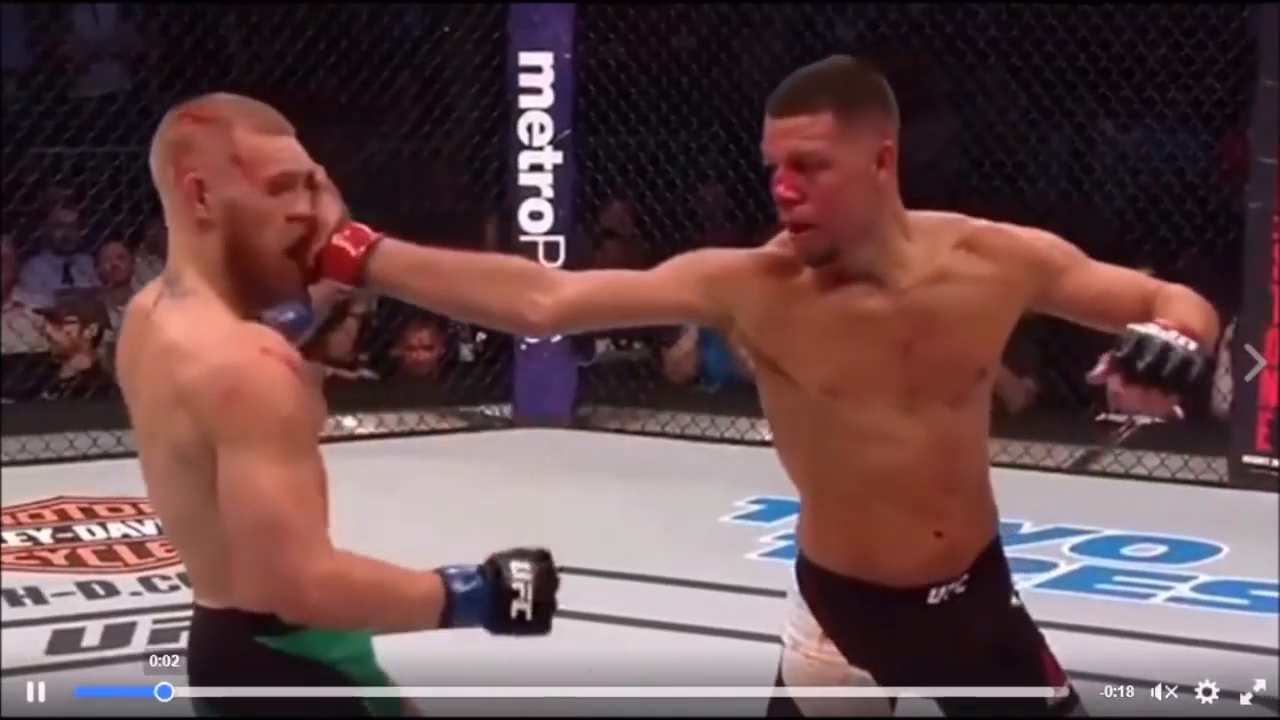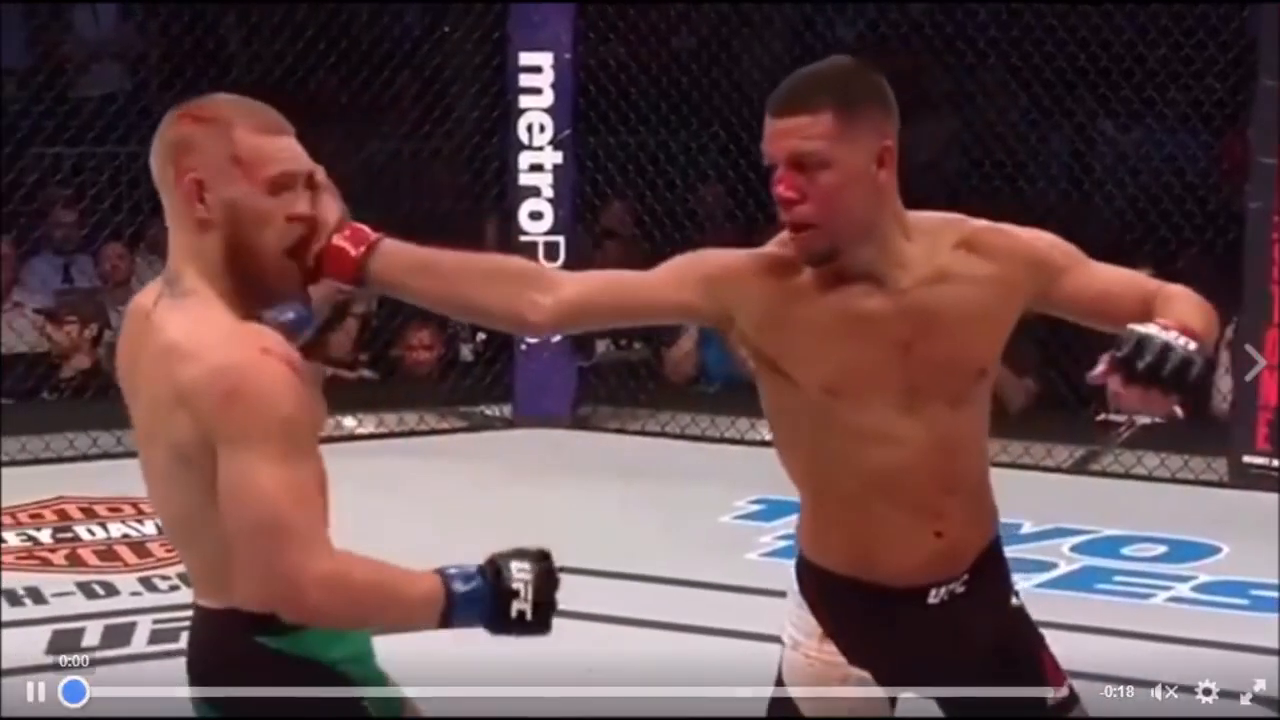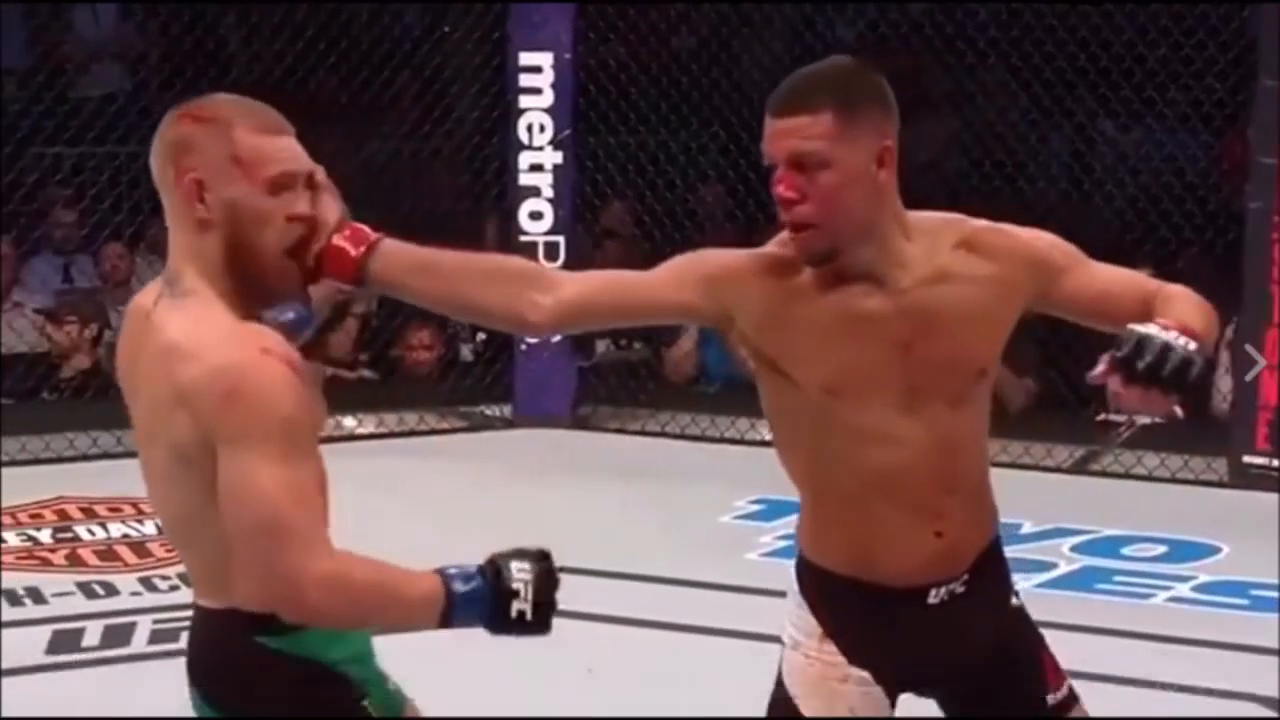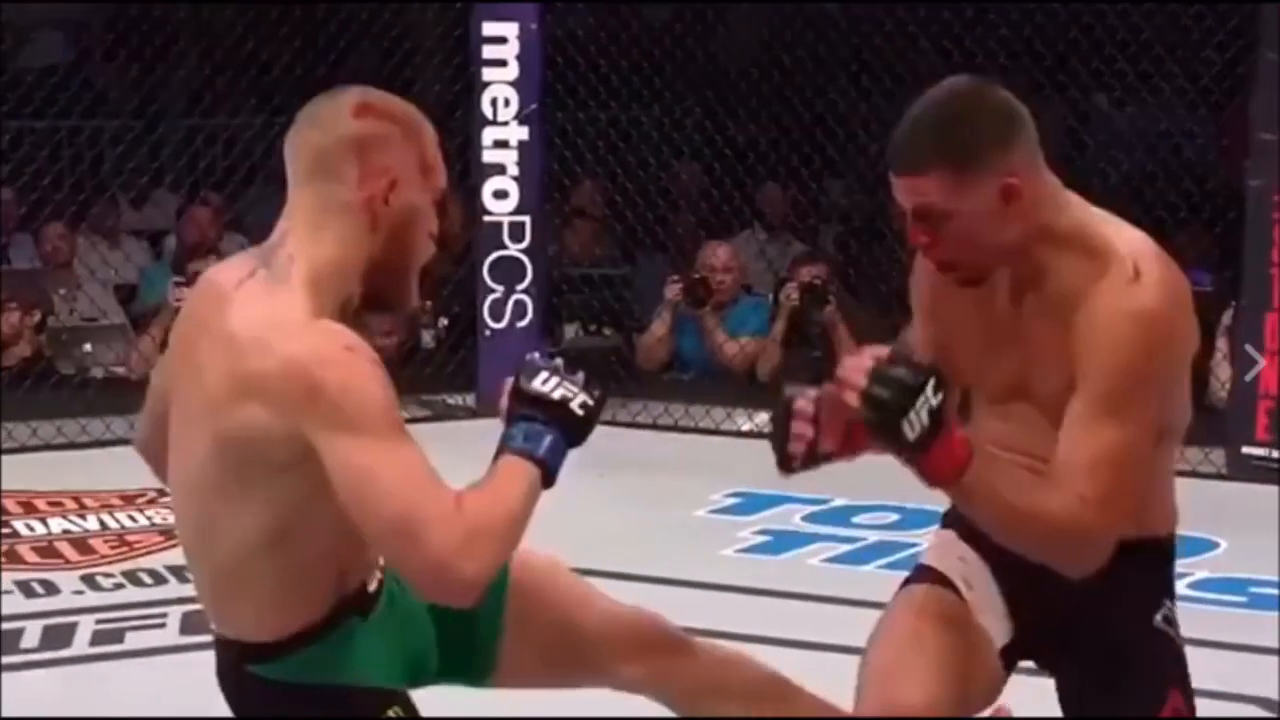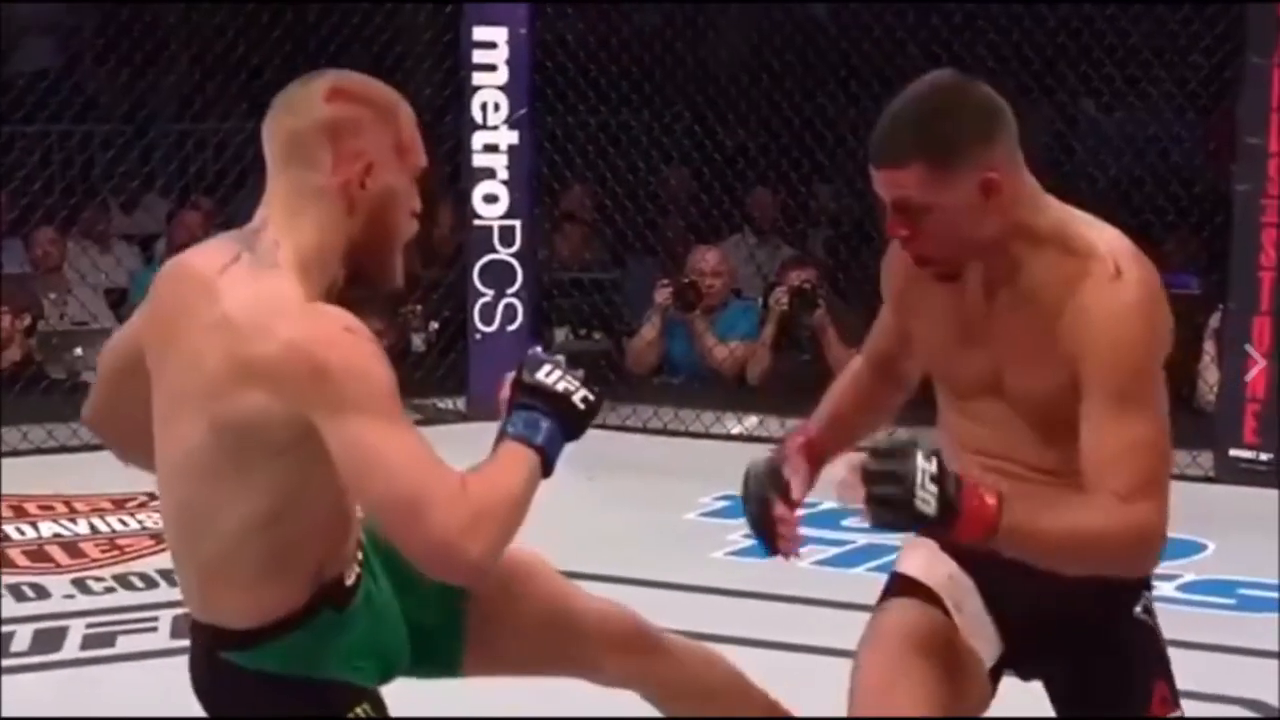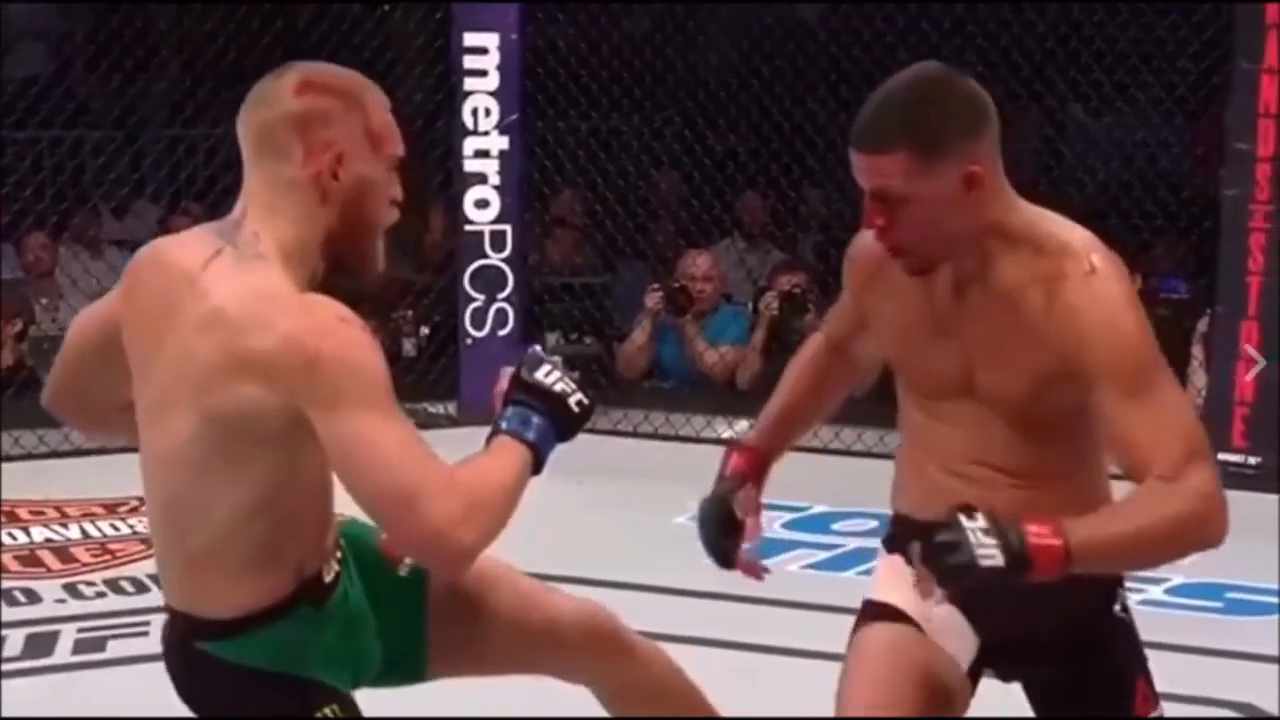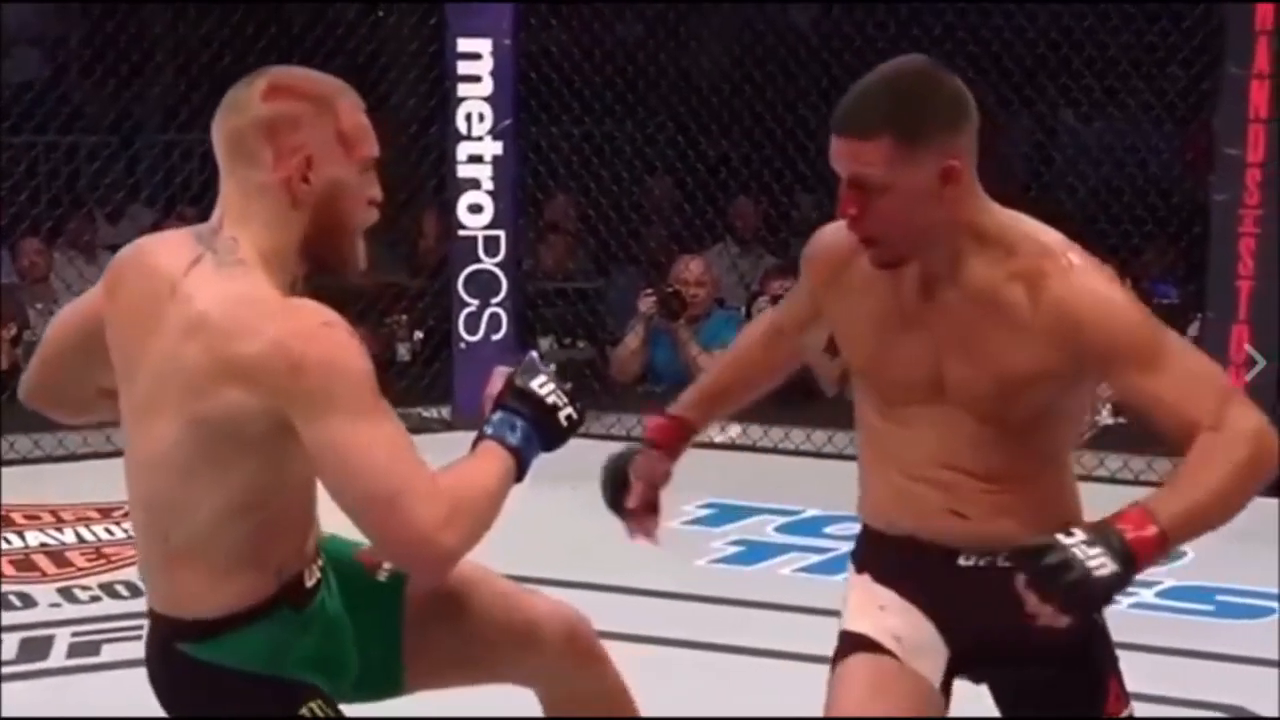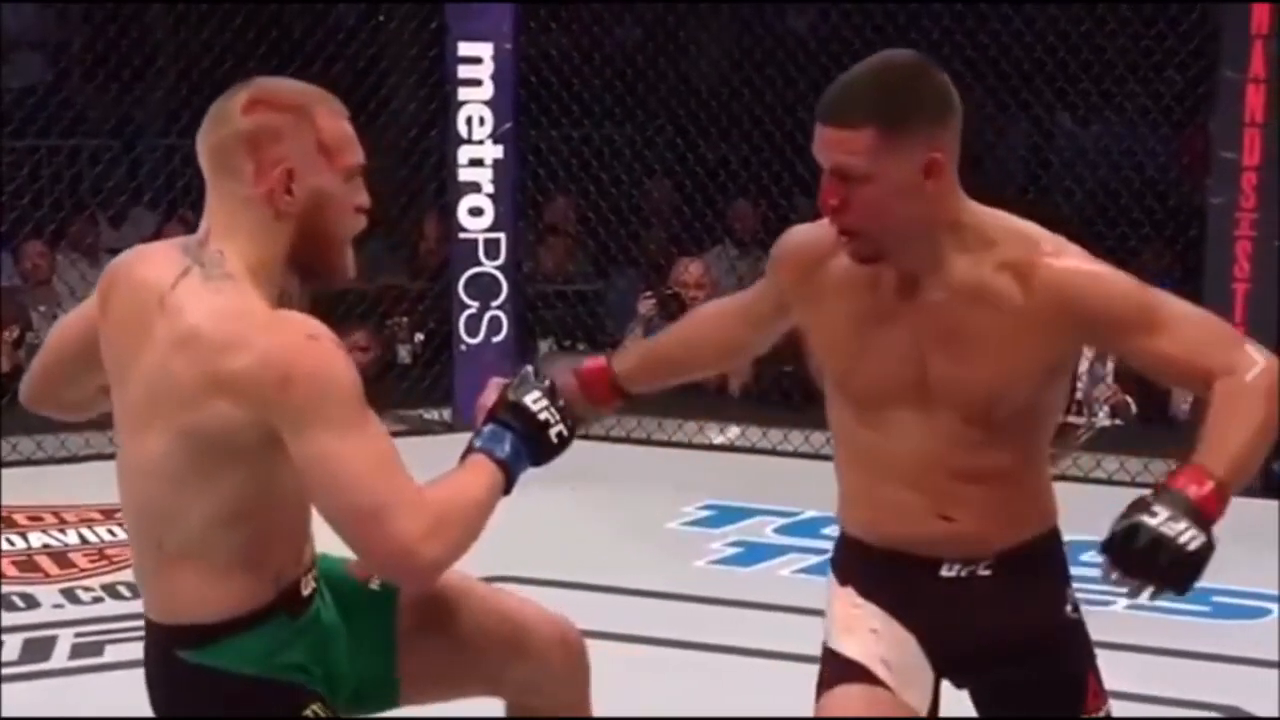
dt=0.3s
person 1, frame 1
left shoulder: (997, 261)
right shoulder: (747, 284)
left elbow: (1174, 302)
right elbow: (542, 300)
left wrist: (1172, 341)
right wrist: (354, 254)
left hip: (976, 596)
right hip: (842, 611)
person 1, frame 2
left shoulder: (997, 261)
right shoulder: (748, 286)
left elbow: (1177, 304)
right elbow: (545, 300)
left wrist: (1173, 342)
right wrist: (358, 251)
left hip: (977, 597)
right hip: (844, 615)
person 1, frame 3
left shoulder: (996, 262)
right shoulder: (748, 285)
left elbow: (1174, 304)
right elbow: (547, 300)
left wrist: (1171, 341)
right wrist: (365, 254)
left hip: (975, 596)
right hip: (845, 611)
person 1, frame 4
left shoulder: (1129, 295)
right shoulder: (944, 263)
left elbow: (1082, 537)
left wrist: (935, 446)
right wrist: (841, 420)
left hip: (1116, 575)
right hip: (985, 542)
person 1, frame 5
left shoulder: (1108, 292)
right shoulder: (915, 262)
left elbow: (1136, 532)
left wrist: (963, 509)
right wrist: (805, 451)
left hip: (1093, 578)
right hip: (956, 558)
person 1, frame 6
left shoulder: (1081, 292)
right shoulder: (876, 259)
left elbow: (1196, 501)
right elbow: (837, 350)
left wrist: (1030, 548)
right wrist: (749, 459)
left hip: (1062, 581)
right hip: (928, 566)
person 1, frame 7
left shoulder: (1062, 291)
right shoulder: (836, 258)
right elbow: (780, 334)
left wrist: (1126, 543)
right wrist: (668, 434)
left hip: (1038, 587)
right hip: (896, 575)
person 1, frame 8
left shoulder: (1049, 283)
right shoulder: (810, 262)
right elbow: (738, 324)
left wrist: (1192, 500)
right wrist: (606, 377)
left hip: (1020, 585)
right hip: (879, 586)
person 2, frame 1
left shoulder: (154, 313)
right shoulder: (244, 363)
right elbow: (302, 585)
right wrist: (472, 594)
left hip: (244, 643)
right hip: (281, 663)
person 2, frame 2
left shoulder: (152, 314)
right shoulder: (244, 363)
right elbow: (302, 585)
right wrist: (474, 594)
left hip: (236, 640)
right hip: (284, 664)
person 2, frame 3
left shoulder: (154, 313)
right shoulder: (242, 362)
right elbow: (301, 583)
right wrist: (473, 593)
left hip: (238, 638)
right hip: (284, 660)
person 2, frame 4
left shoulder: (226, 287)
right shoulder: (313, 359)
left elbow: (158, 446)
right elbow: (453, 564)
right wrist: (534, 443)
left hip: (377, 585)
left knee: (645, 647)
person 2, frame 5
left shoulder: (193, 273)
right shoulder: (313, 342)
left elbow: (108, 417)
right elbow: (459, 544)
right wrist: (533, 433)
right hip: (282, 663)
left knee: (620, 639)
person 2, frame 6
left shoulder: (167, 264)
right shoulder: (305, 332)
left elbow: (70, 394)
right elbow: (445, 534)
right wrist: (527, 430)
right hip: (261, 657)
left knee: (589, 635)
person 2, frame 7
left shoulder: (147, 265)
right shoulder: (293, 337)
left elbow: (46, 388)
right elbow: (428, 538)
right wrist: (513, 435)
right hip: (241, 661)
left knee: (560, 641)
person 2, frame 8
left shoulder: (139, 275)
right shoulder: (281, 349)
left elbow: (43, 390)
right elbow: (413, 549)
right wrist: (502, 447)
left hip: (303, 606)
left knee: (549, 652)
